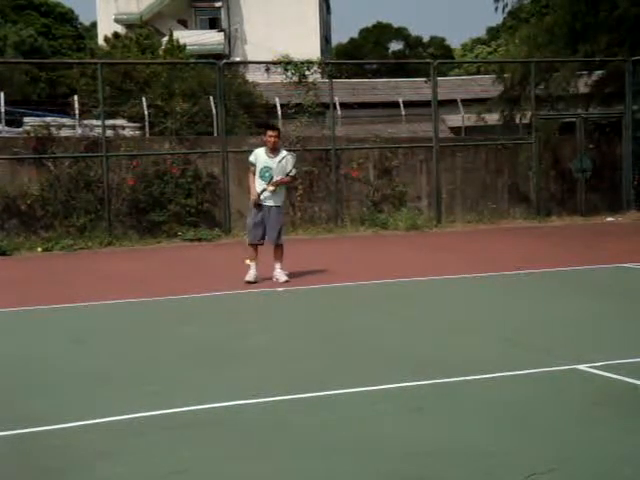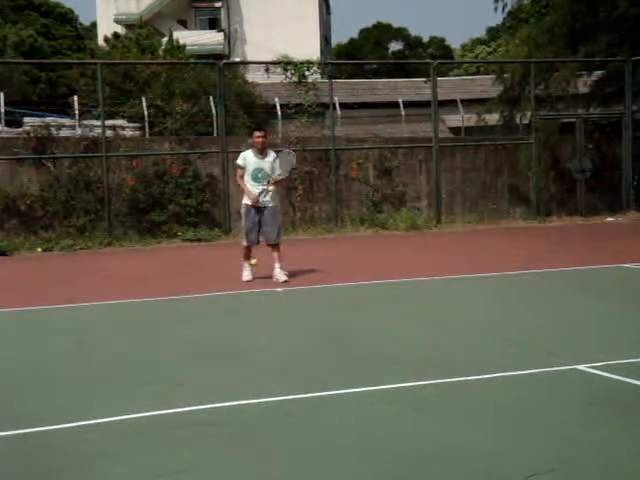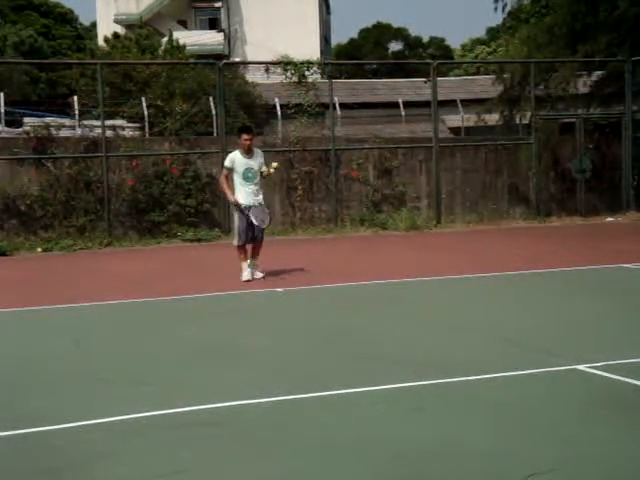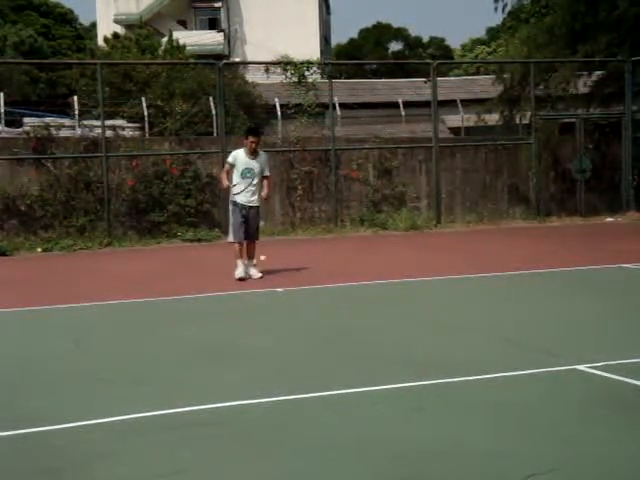
dt=0.5s
person 1, frame 1
left shoulder: (286, 156)
right shoulder: (257, 153)
left elbow: (291, 178)
right elbow: (251, 173)
left wrist: (279, 182)
right wrist: (252, 191)
left hip: (275, 202)
right hip: (258, 201)
left knee: (277, 238)
right knee: (253, 237)
left ankle: (278, 270)
right ankle: (252, 269)
person 1, frame 2
left shoulder: (272, 156)
right shoulder: (245, 156)
right elbow: (239, 178)
left wrist: (275, 182)
right wrist: (249, 193)
left hip: (270, 203)
right hip: (250, 203)
left knee: (274, 238)
right knee: (248, 238)
left ankle: (278, 270)
right ankle: (246, 268)
person 1, frame 3
left shoulder: (259, 154)
right shoulder: (233, 157)
left elbow: (263, 173)
right elbow: (223, 178)
left wrist: (267, 173)
right wrist: (229, 195)
left hip: (258, 201)
right hip: (241, 203)
left knee: (259, 237)
right knee: (241, 238)
left ankle: (253, 265)
right ankle: (245, 269)
person 1, frame 4
left shoulder: (263, 157)
right shoulder: (236, 155)
left elbow: (266, 177)
right elbow: (224, 171)
left wrist: (265, 190)
right wrist: (225, 181)
left hip: (254, 203)
right hip: (237, 201)
left knee: (252, 237)
right knee: (237, 236)
left ankle: (251, 266)
right ankle: (240, 266)
